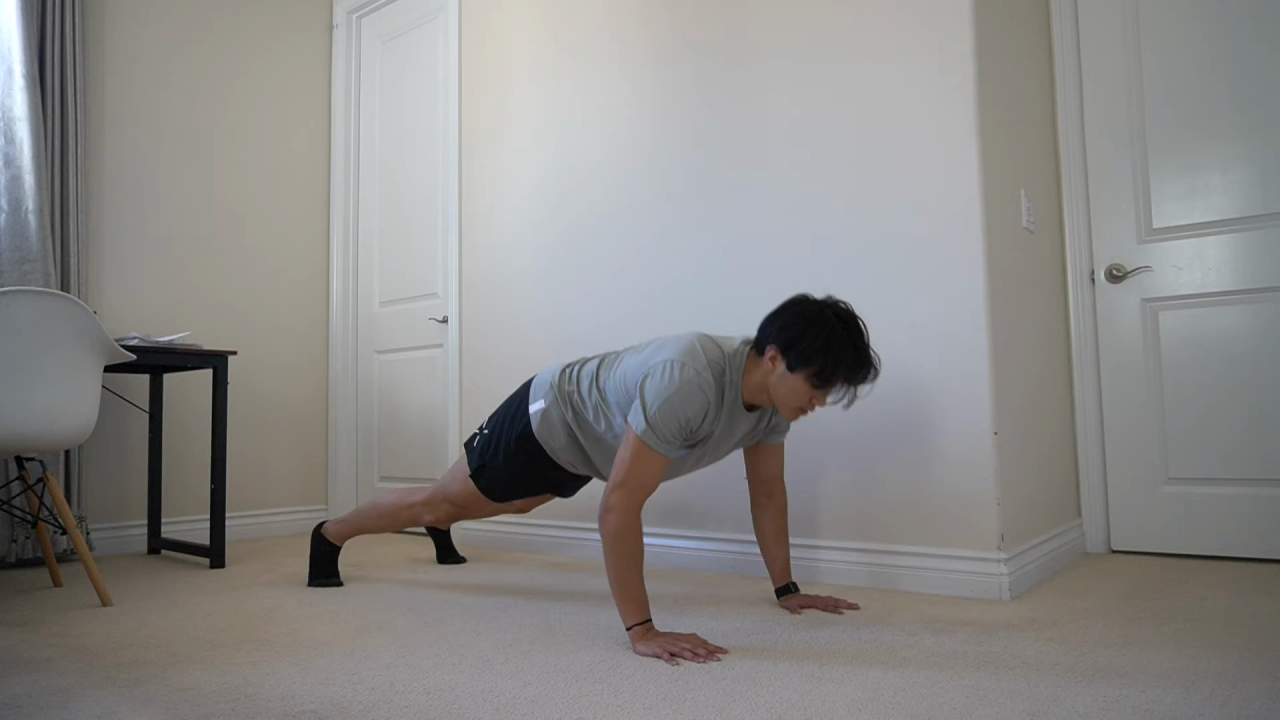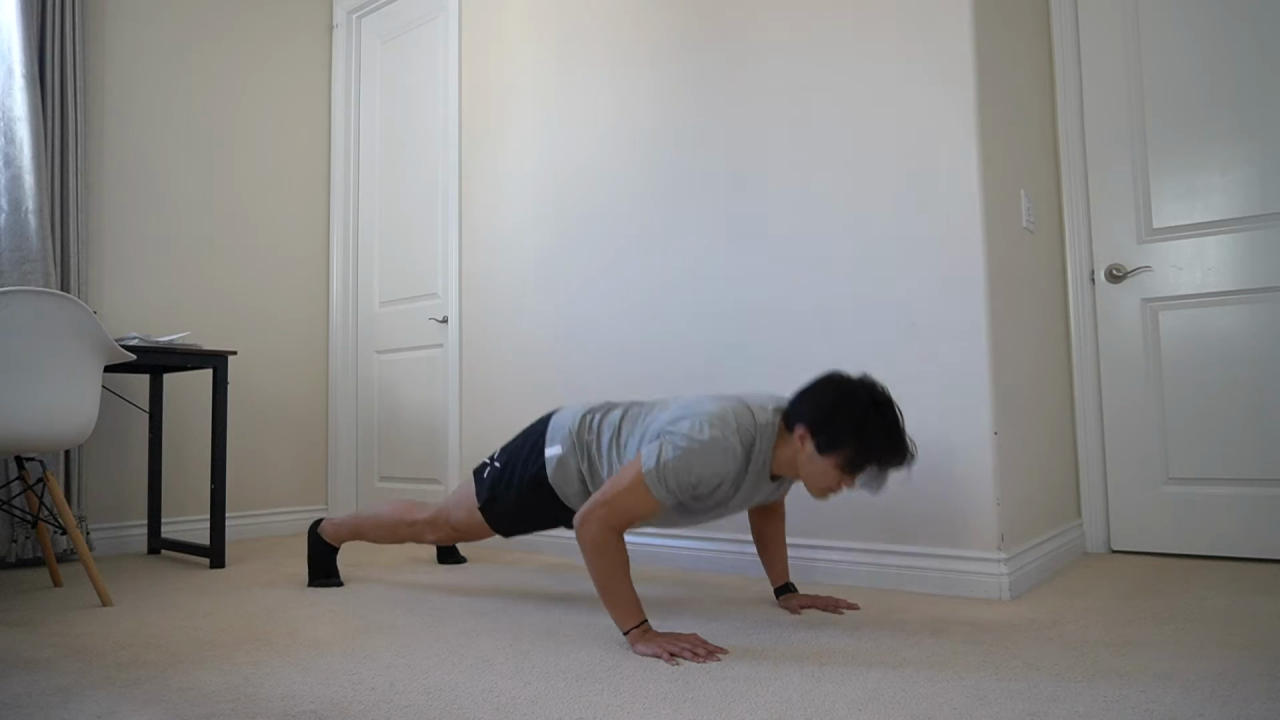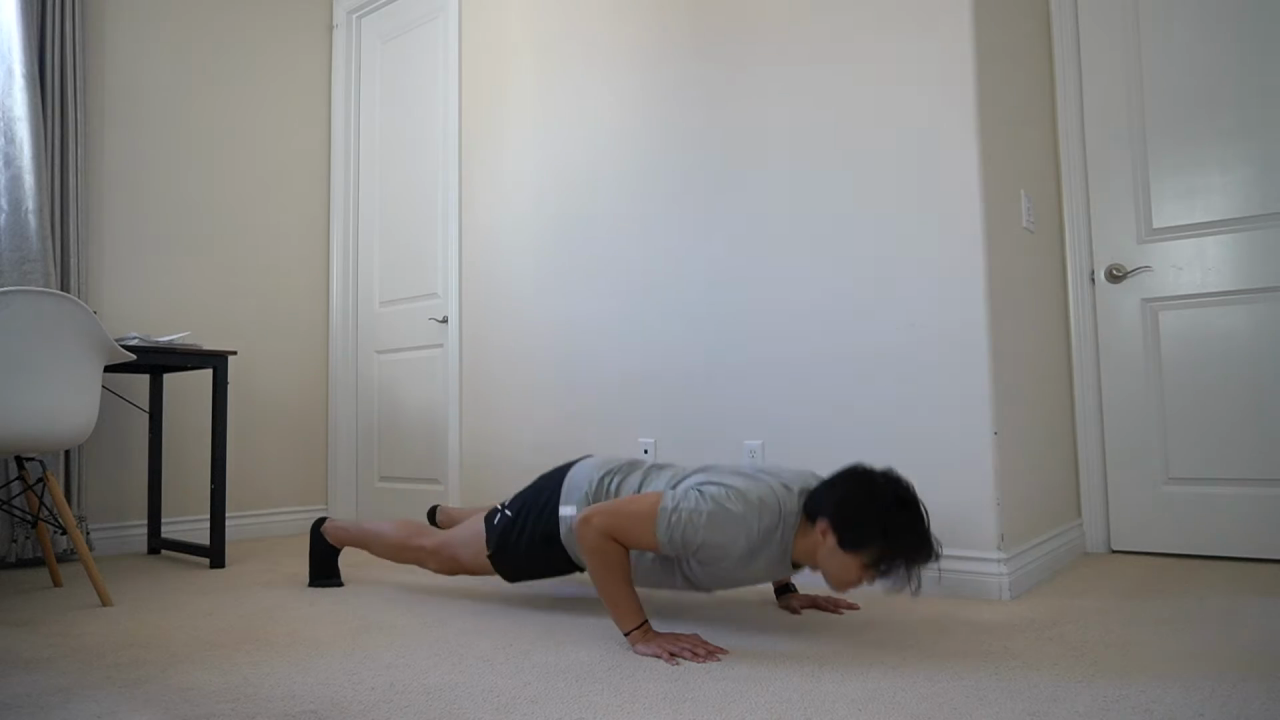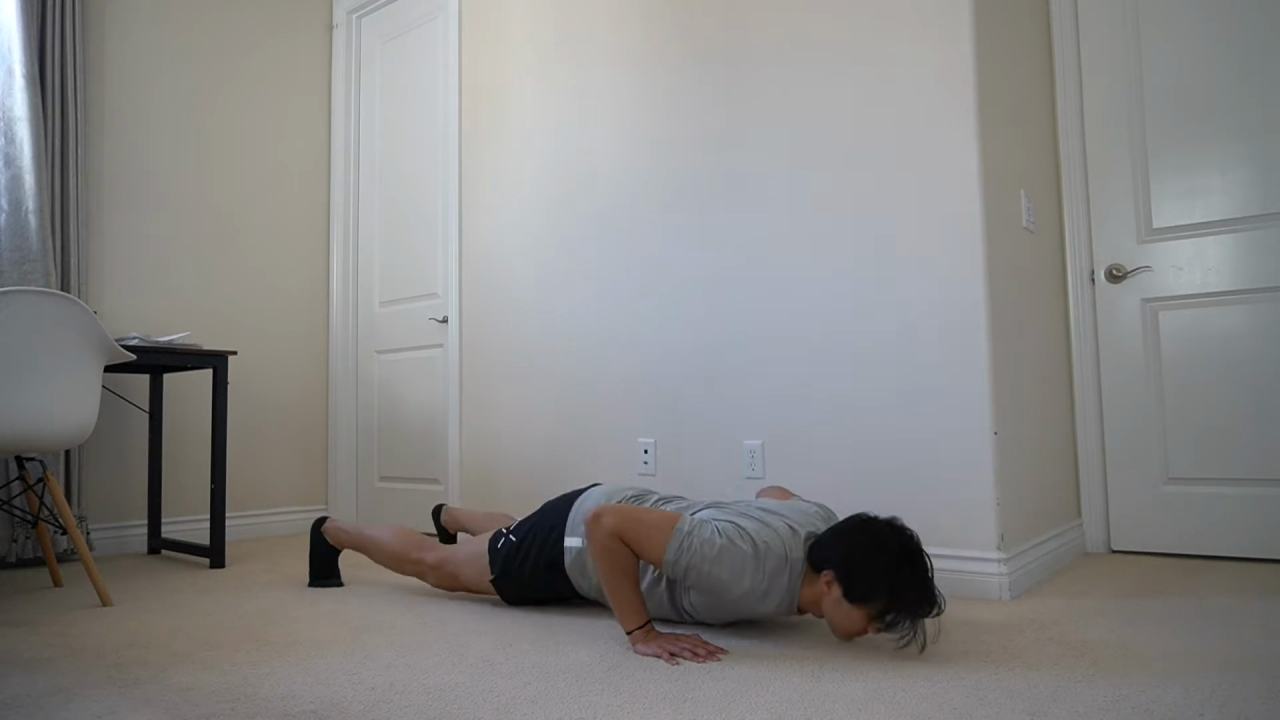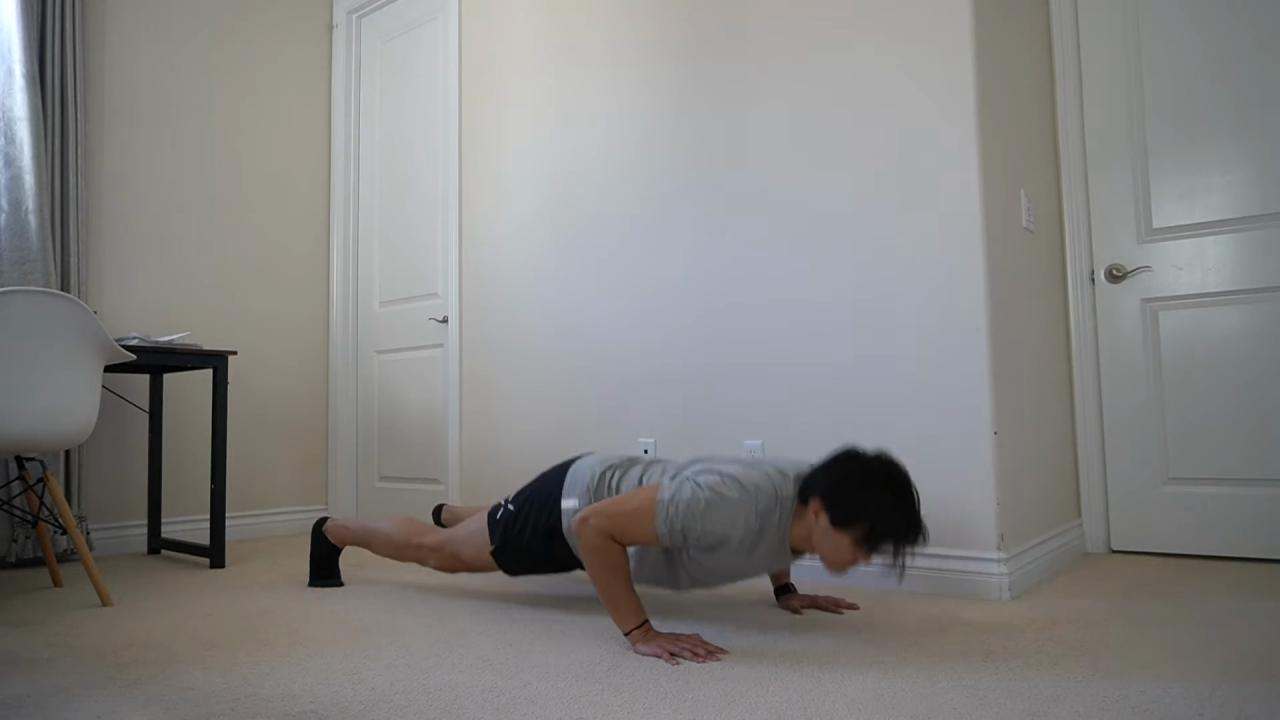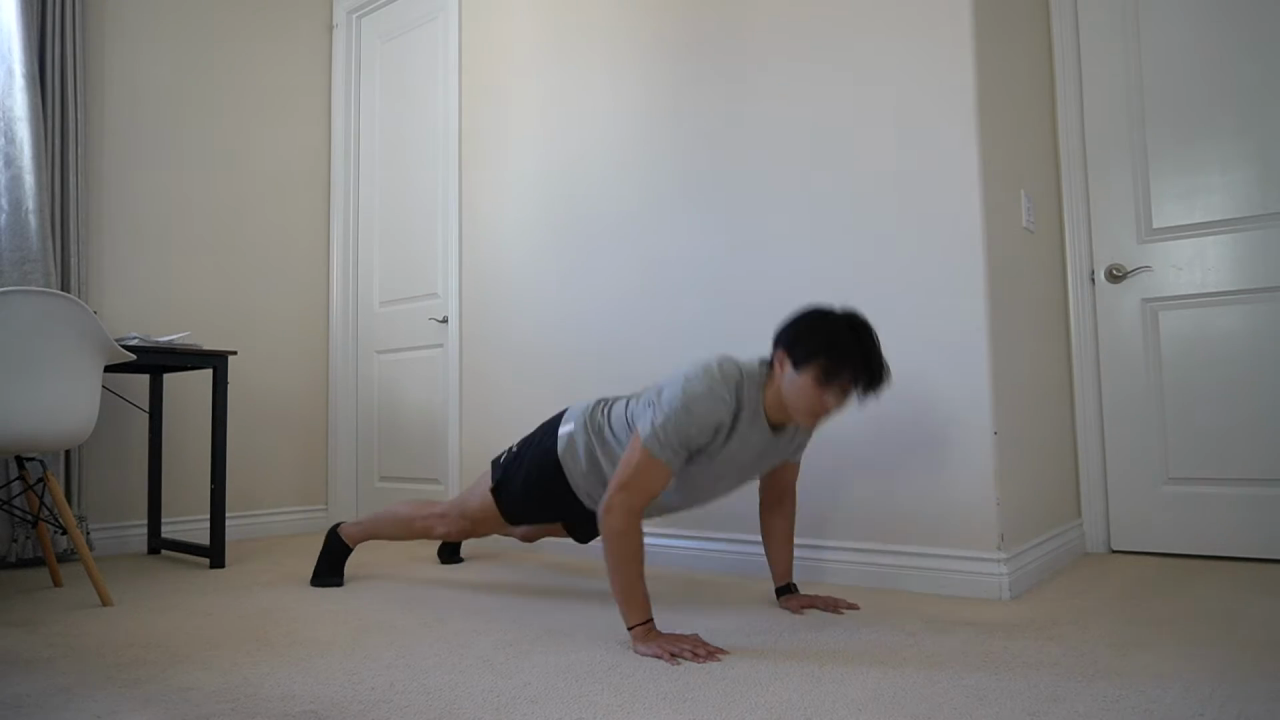
dt=0.2s
person 1, frame 1
left shoulder: (770, 389)
right shoulder: (691, 380)
left elbow: (766, 482)
right elbow: (620, 506)
left wrist: (786, 587)
right wrist: (639, 628)
left hip: (585, 439)
right hip: (548, 414)
left knee: (516, 504)
right knee: (442, 501)
left ankle: (441, 540)
right ankle: (329, 533)
person 1, frame 2
left shoulder: (790, 440)
right shoulder: (717, 445)
left elbow: (761, 494)
right elbow: (594, 523)
left wrist: (784, 588)
right wrist: (638, 630)
left hip: (597, 453)
right hip: (562, 453)
right knee: (441, 522)
left ankle: (448, 535)
right ankle: (328, 532)
person 1, frame 3
left shoulder: (814, 496)
right shoulder: (737, 529)
right elbow: (596, 525)
left wrist: (787, 589)
right wrist: (638, 630)
left hip: (611, 489)
right hip: (576, 506)
right knee: (441, 554)
left ankle: (448, 513)
right ankle: (332, 531)
person 1, frame 4
left shoulder: (824, 528)
right shoulder: (744, 567)
left elbow: (773, 493)
right elbow: (606, 525)
left wrist: (790, 600)
right wrist: (642, 631)
left hip: (615, 516)
right hip: (582, 534)
left knee: (506, 537)
right knee: (442, 567)
left ankle: (450, 515)
right ankle: (333, 531)
person 1, frame 5
left shoulder: (810, 494)
right shoulder: (733, 506)
right elbow: (593, 527)
left wrist: (786, 588)
right wrist: (639, 628)
left hip: (615, 497)
right hip: (577, 503)
right knee: (450, 554)
left ankle: (450, 514)
right ankle: (334, 531)
person 1, frame 6
left shoulder: (799, 417)
right shoulder: (707, 393)
left elbow: (778, 491)
right elbow: (618, 508)
left wrist: (786, 587)
right wrist: (641, 627)
left hip: (615, 477)
right hip: (573, 450)
left knee: (528, 529)
right knee: (458, 518)
left ankle: (471, 534)
right ankle: (346, 534)
